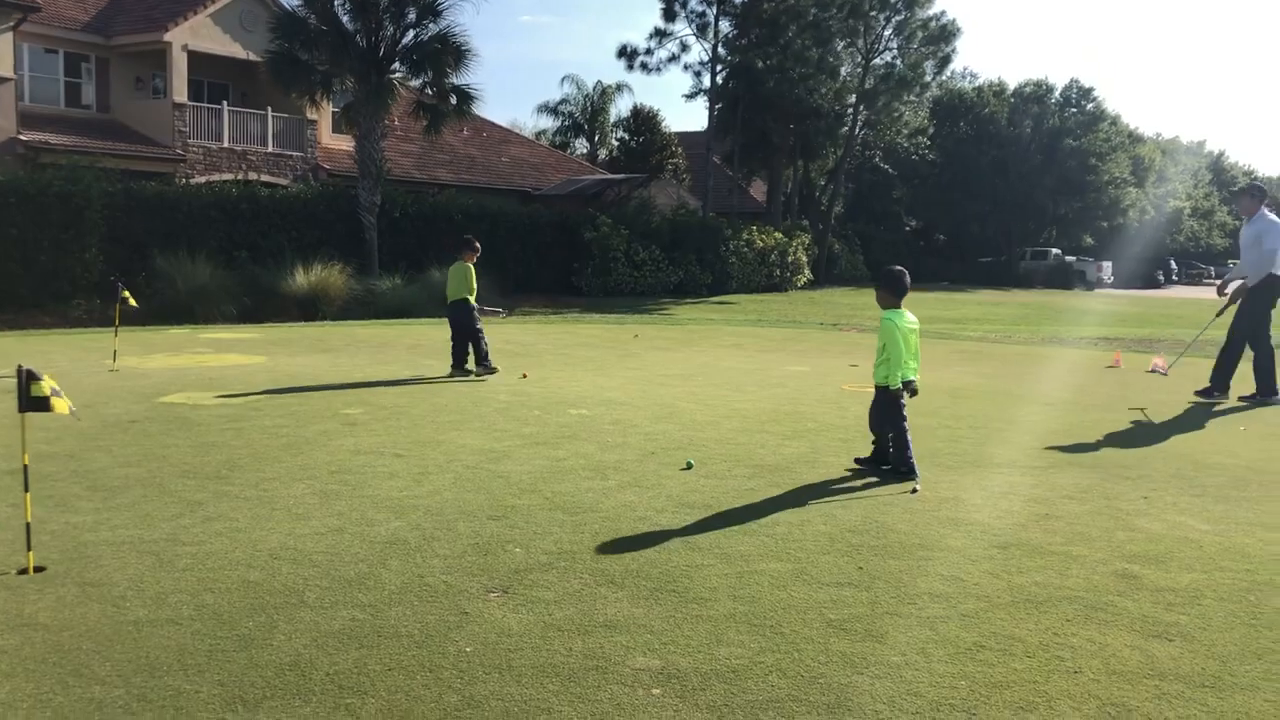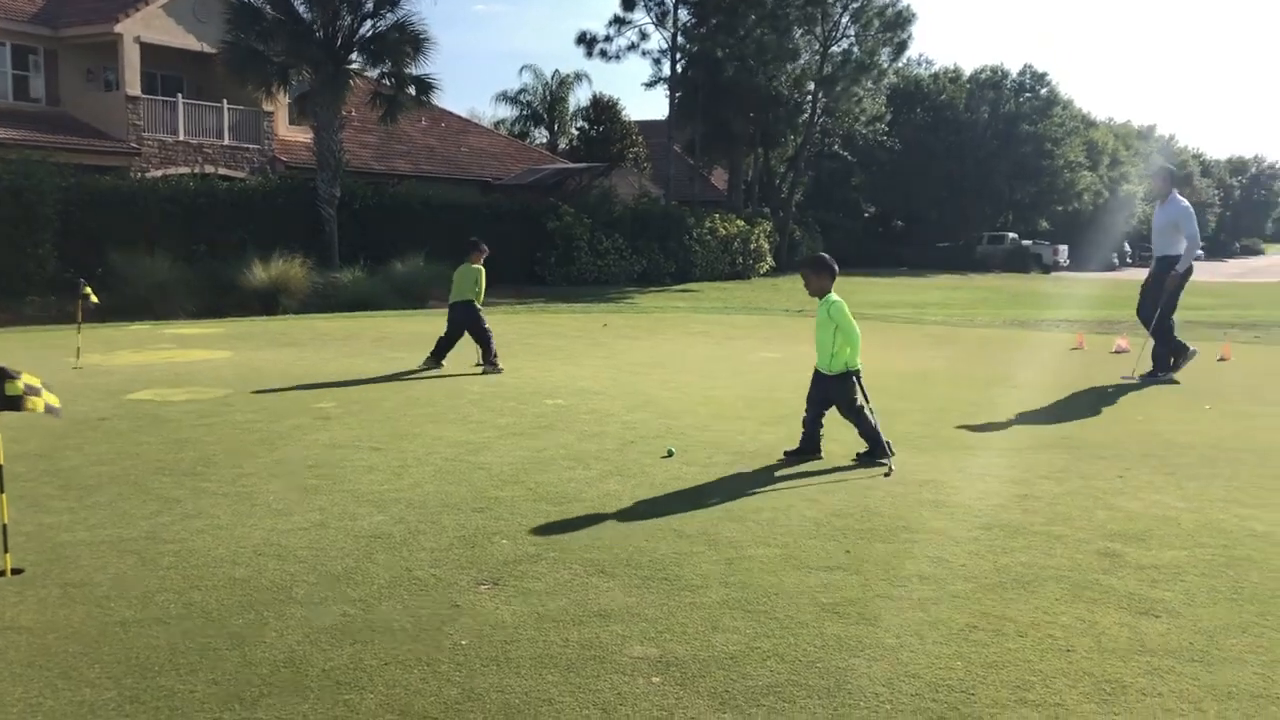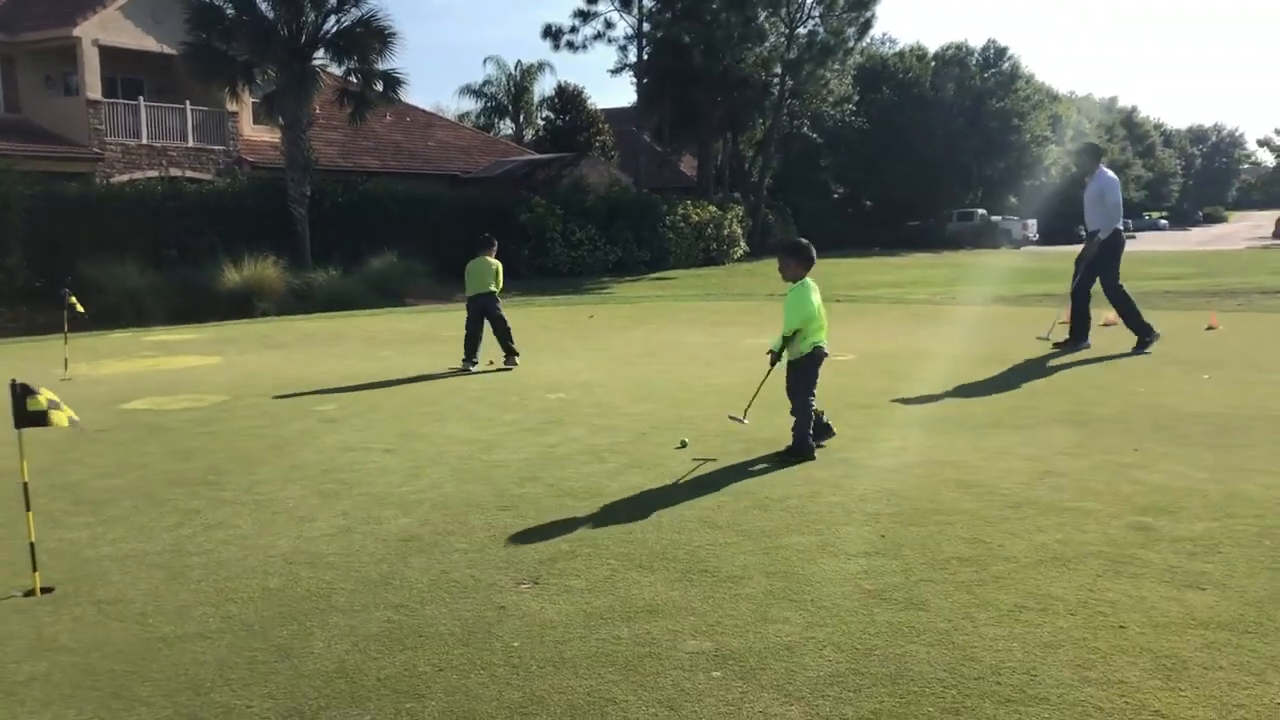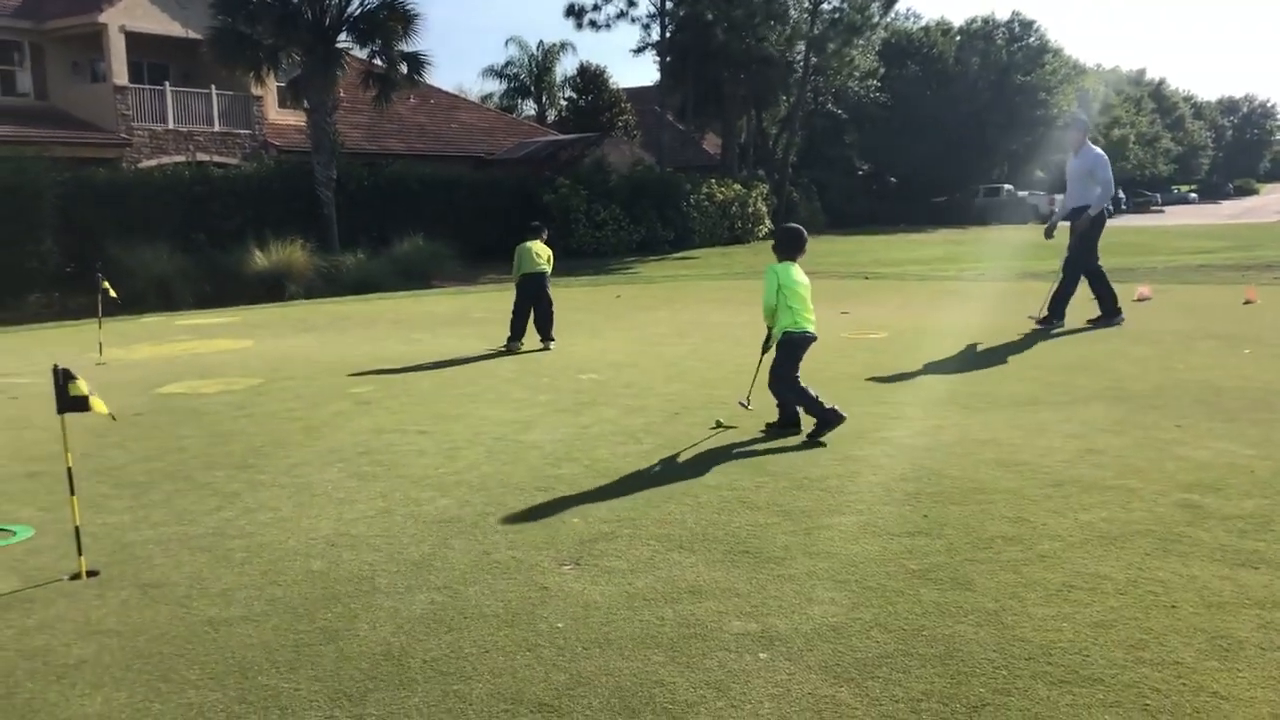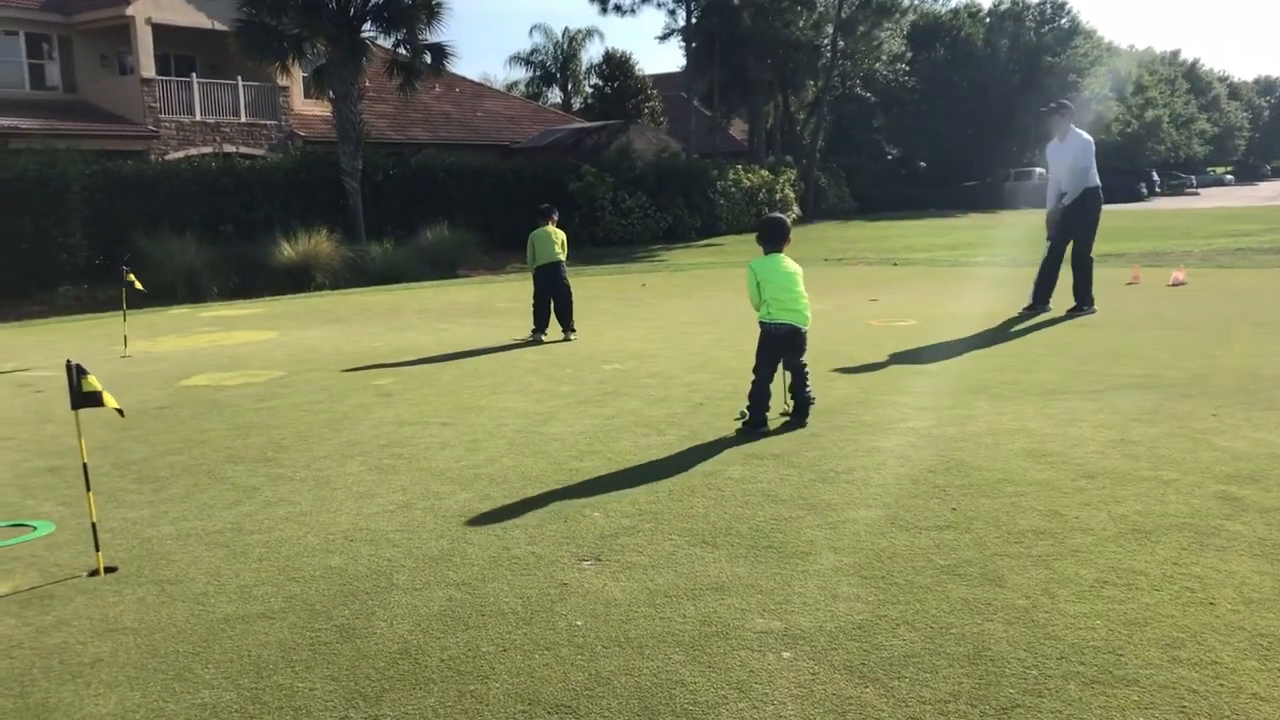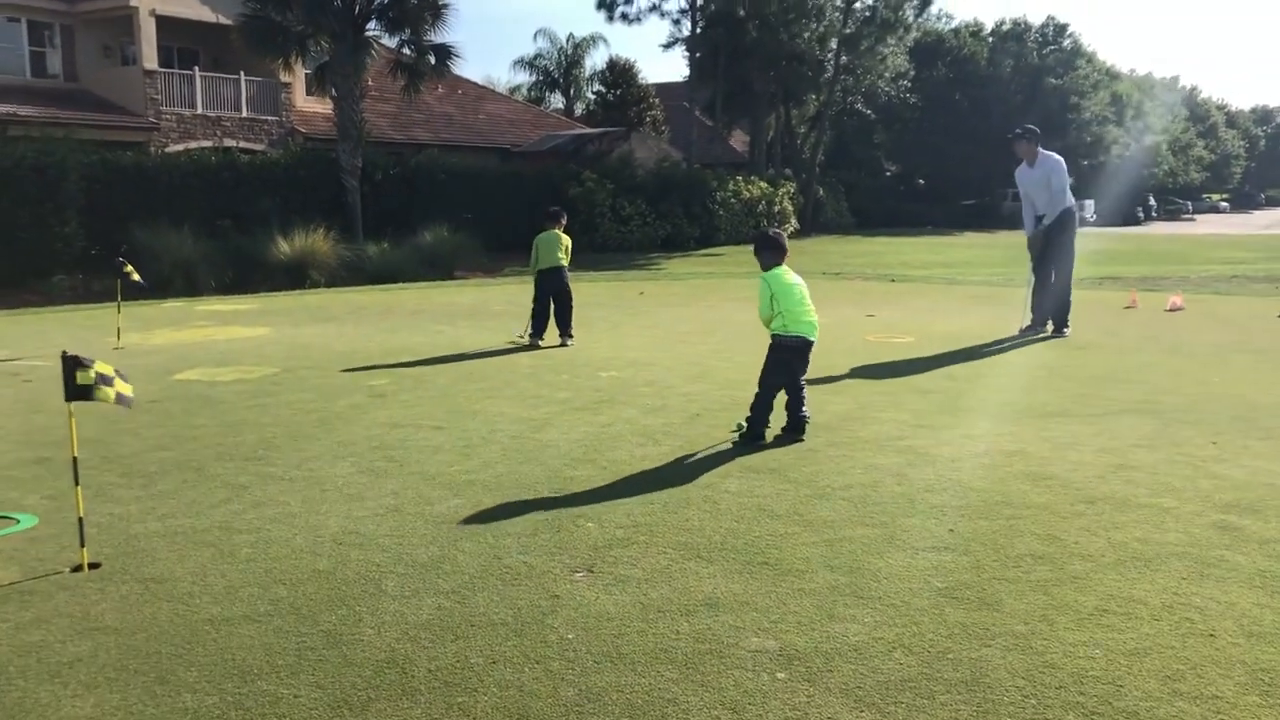
dt=0.5s
person 1, frame 1
left shoulder: (889, 321)
right shoulder: (911, 319)
left elbow: (898, 355)
right elbow: (915, 353)
left wrist: (894, 385)
right wrist: (913, 379)
left hip: (889, 382)
right hip: (904, 380)
left knee: (896, 424)
right knee: (878, 420)
left ankle: (905, 468)
right ankle: (880, 457)
person 1, frame 2
left shoulder: (834, 305)
right shoulder: (822, 305)
left elbow: (854, 334)
left wrist: (853, 365)
left hip: (840, 371)
right hip: (824, 370)
left knee: (852, 410)
right knee: (813, 409)
left ankle: (880, 449)
right ankle: (810, 447)
person 1, frame 3
left shoulder: (807, 287)
right shoulder: (793, 292)
left elbow: (811, 312)
left wrist: (789, 332)
right wrist: (777, 348)
left hip: (809, 352)
right hip: (796, 353)
left knee: (801, 399)
right knee: (797, 397)
left ankle: (802, 446)
right ankle: (822, 429)
person 1, frame 4
left shoulder: (774, 271)
right shoulder: (802, 275)
left elbow: (770, 304)
left wrist: (770, 325)
right wrist: (773, 335)
left hip: (791, 334)
right hip: (806, 332)
left knee: (784, 382)
right knee: (783, 378)
left ankle: (827, 416)
right ankle: (788, 421)
person 1, frame 5
left shoulder: (755, 267)
right shoulder: (794, 267)
left elbow: (755, 301)
right elbow: (797, 296)
left hip: (773, 326)
right hip: (799, 325)
left knee: (763, 374)
right knee: (797, 367)
left ankle: (757, 420)
right ankle: (801, 410)
person 1, frame 6
left shoulder: (768, 279)
right shoulder: (796, 278)
left elbow: (765, 314)
right elbow: (799, 309)
left wrist: (774, 329)
left hip: (786, 338)
right hip: (808, 336)
left knee: (768, 385)
right knee: (795, 383)
left ankle: (755, 432)
right ankle: (796, 427)
person 2, frame 1
right shoulder: (1250, 224)
left wrist: (1245, 286)
right wrist: (1228, 279)
right hip: (1254, 285)
left knee: (1238, 334)
right knee: (1257, 338)
left ankle: (1219, 388)
person 2, frame 2
left shoulder: (1181, 207)
right shoulder: (1160, 205)
left elbow: (1194, 242)
left wrist: (1177, 272)
right wrist: (1151, 272)
left hip: (1176, 267)
right hip: (1162, 266)
left knee: (1157, 314)
right knee: (1145, 311)
left ankle: (1162, 368)
right ankle: (1180, 350)
person 2, frame 3
left shoulder: (1107, 180)
right shoulder: (1092, 181)
left elbow: (1115, 214)
left wrist: (1097, 240)
right wrist: (1091, 243)
left hip: (1108, 240)
right hip: (1096, 240)
left knee: (1112, 289)
right knee: (1079, 288)
left ankle: (1145, 333)
right ankle: (1078, 337)
person 2, frame 4
left shoulder: (1096, 156)
right shoulder: (1072, 158)
left elbow: (1108, 190)
left wrist: (1089, 216)
right wrist: (1054, 221)
left hip: (1091, 216)
right hip: (1077, 216)
left knee: (1073, 265)
right knee: (1089, 265)
left ankle: (1055, 315)
right ankle: (1111, 312)
person 2, frame 5
left shoulder: (1083, 141)
right shoulder: (1052, 146)
left elbow: (1082, 178)
left wrist: (1060, 206)
right wrist: (1051, 209)
left hip: (1087, 197)
right hip: (1067, 199)
left knee: (1081, 251)
right knee: (1054, 249)
left ankle: (1085, 303)
right ankle: (1041, 300)
person 2, frame 6
left shoulder: (1054, 162)
right shoulder: (1020, 173)
left elbow: (1060, 198)
right elbow: (1027, 204)
left wrist: (1042, 227)
right wrist: (1030, 234)
left hip: (1063, 217)
right hip: (1041, 221)
left knee: (1062, 271)
right knee: (1040, 273)
left ankle: (1061, 323)
right ankle: (1039, 321)
